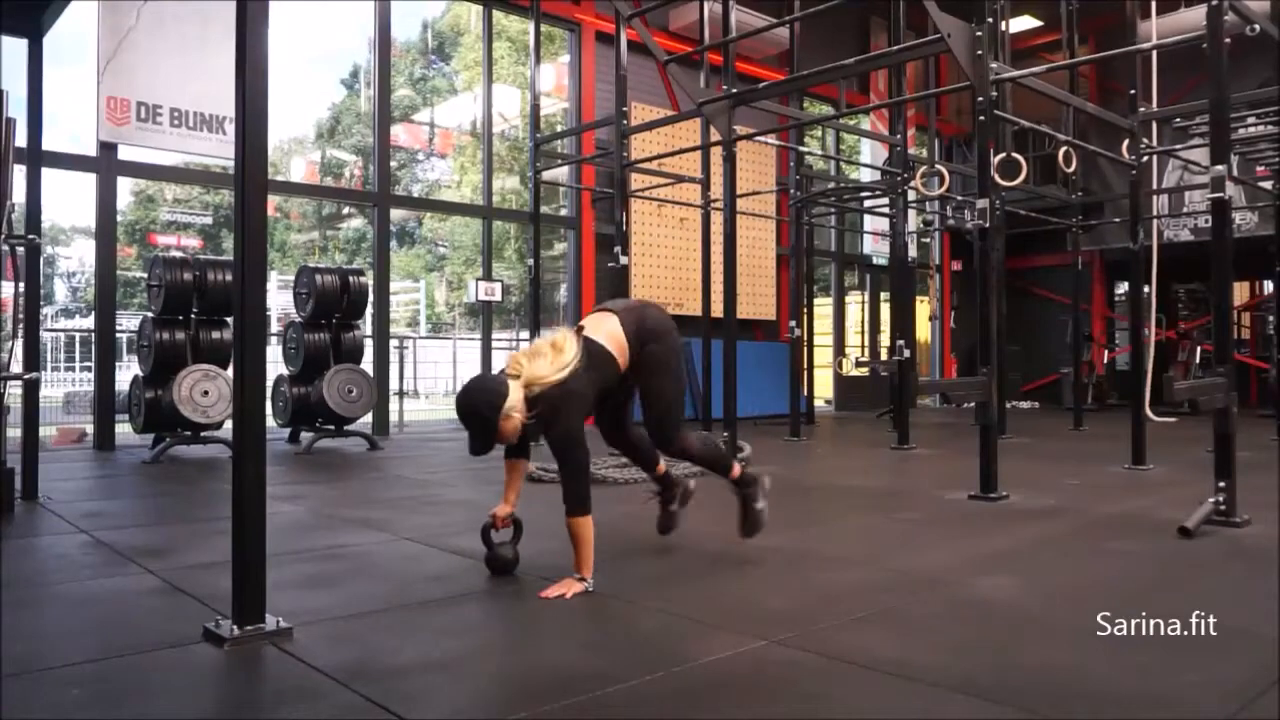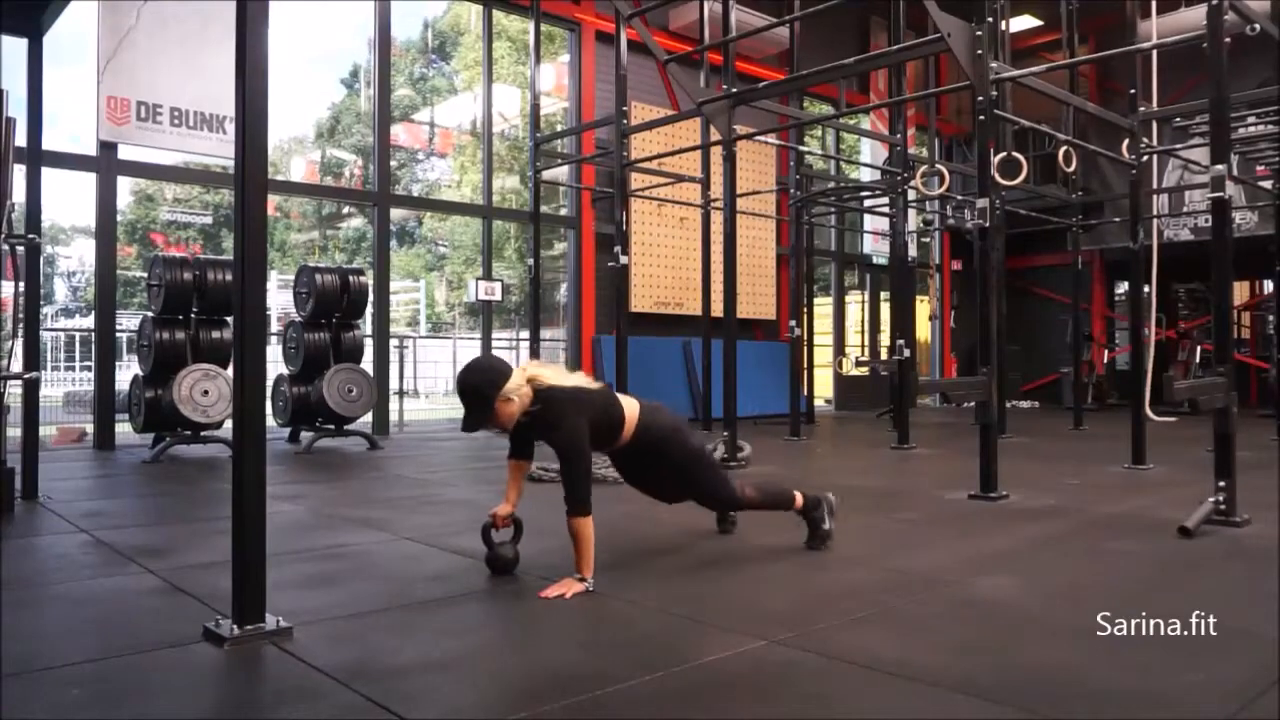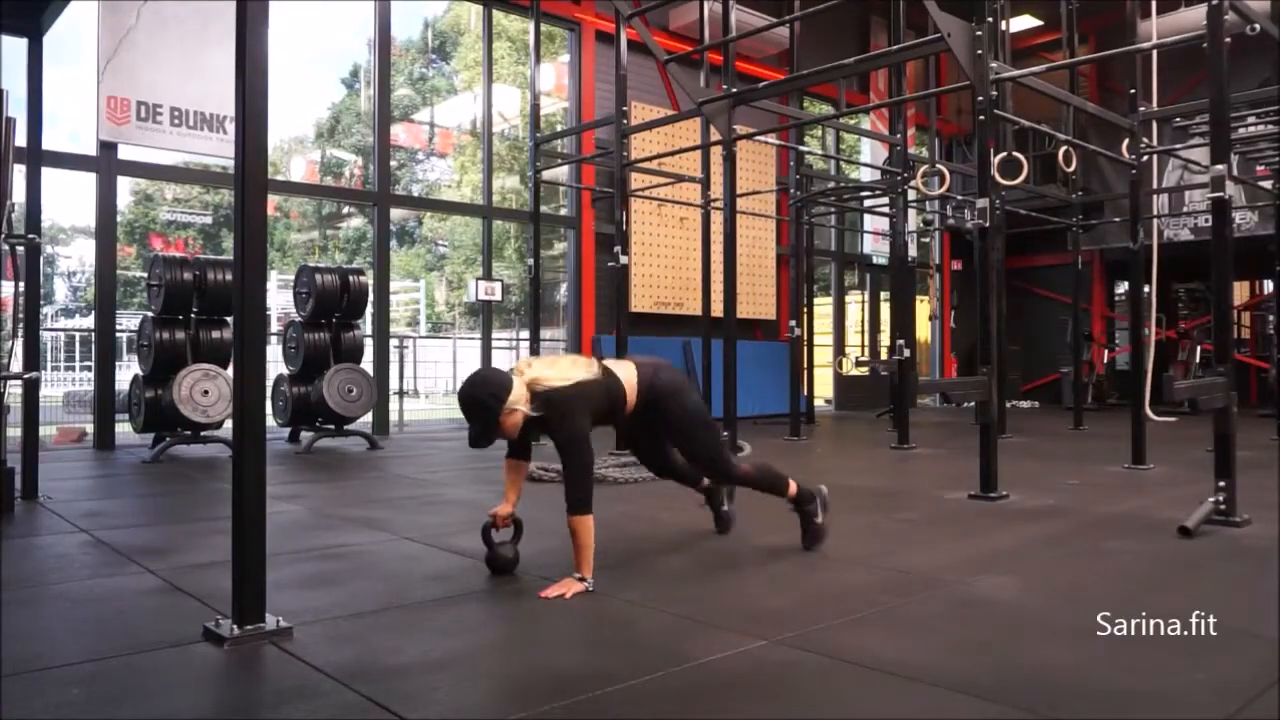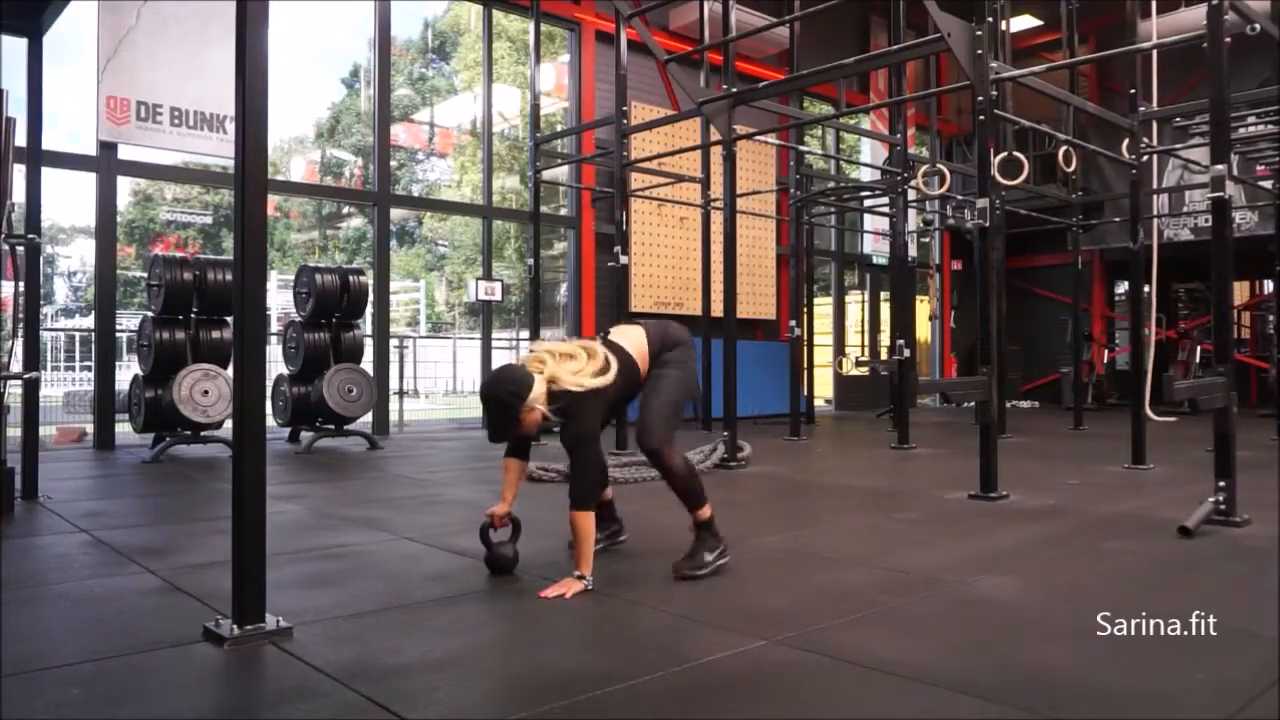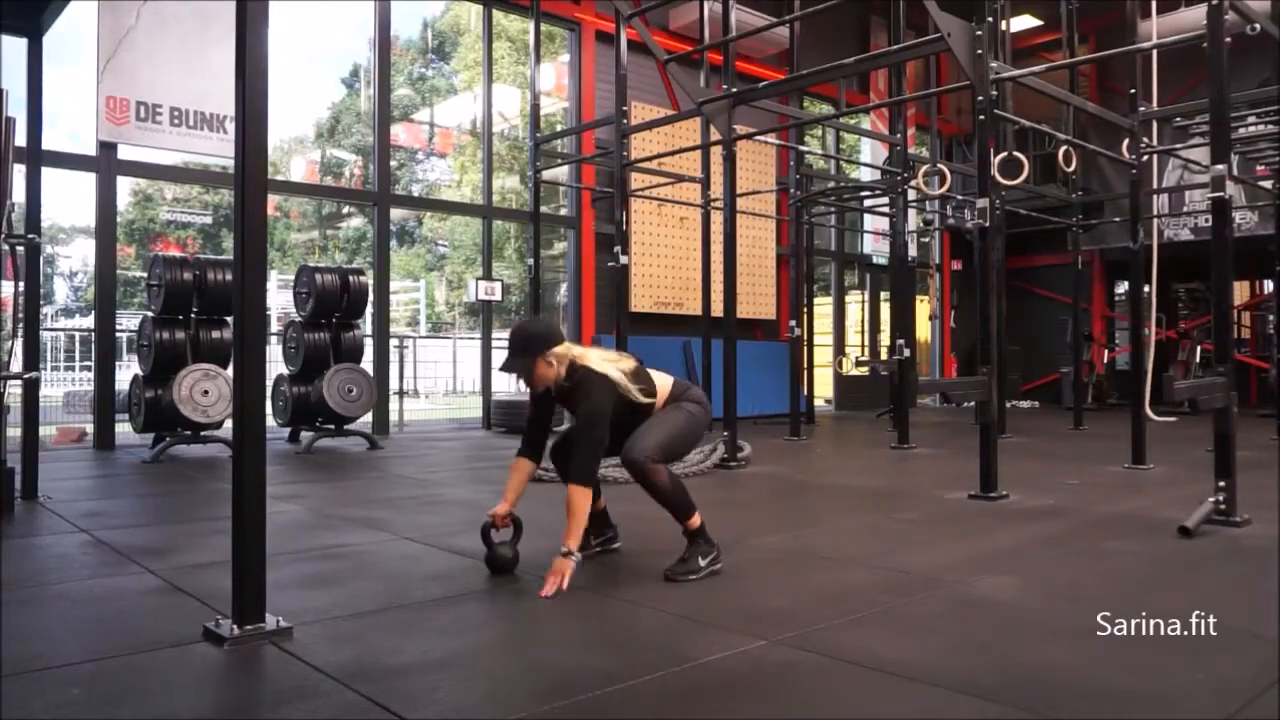
dt=0.2s
person 1, frame 1
left shoulder: (556, 410)
right shoulder: (510, 390)
left elbow: (576, 491)
right elbow: (515, 448)
left wrist: (583, 577)
right wrist: (508, 502)
left hip: (649, 329)
right hip: (614, 324)
left knee: (668, 436)
right knee: (616, 432)
left ankle: (747, 485)
right ankle: (671, 487)
person 1, frame 2
left shoulder: (560, 412)
right shoulder: (522, 394)
left elbow: (578, 497)
right elbow: (520, 452)
left wrist: (584, 577)
right wrist: (508, 505)
left hip: (654, 435)
right hip: (627, 444)
left knee: (724, 494)
right knee: (674, 489)
left ankle: (815, 506)
right ankle: (726, 492)
person 1, frame 3
left shoulder: (564, 412)
right shoulder: (520, 394)
left elbow: (578, 492)
right elbow: (517, 452)
left wrist: (582, 577)
right wrist: (508, 504)
left hip: (660, 390)
right hip: (635, 379)
left knee: (721, 466)
right knee: (657, 463)
left ankle: (807, 499)
right ankle: (715, 493)
person 1, frame 4
left shoulder: (576, 404)
right shoulder: (530, 382)
left elbow: (583, 484)
right elbow: (518, 446)
left wrist: (581, 574)
right wrist: (505, 503)
left hip: (668, 348)
left knee: (653, 444)
right knee: (578, 444)
left ankle: (710, 540)
right ankle: (609, 524)
person 1, frame 5
left shoulder: (591, 385)
right shoulder: (547, 385)
left elbow: (586, 479)
right elbow: (531, 447)
left wrist: (568, 554)
right wrist: (507, 503)
left hip: (684, 407)
right hip: (641, 416)
left knee: (639, 457)
right knee: (565, 452)
left ankle: (704, 546)
right ankle: (603, 530)
